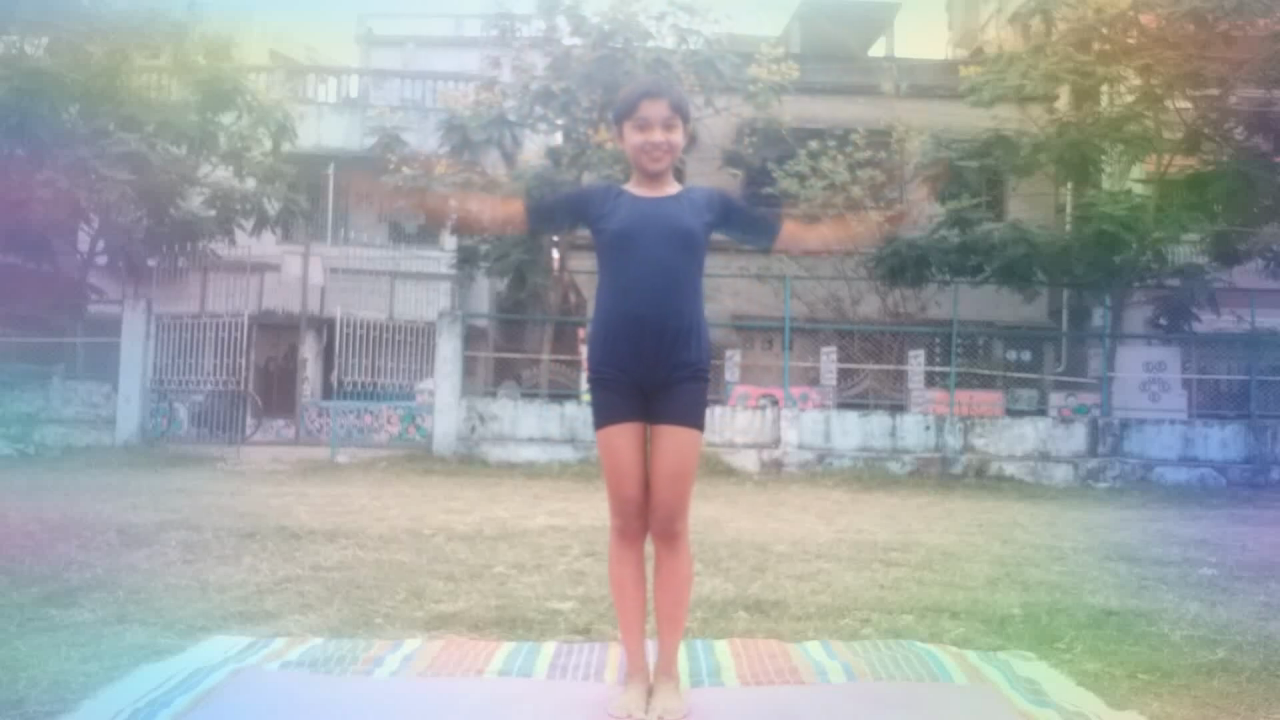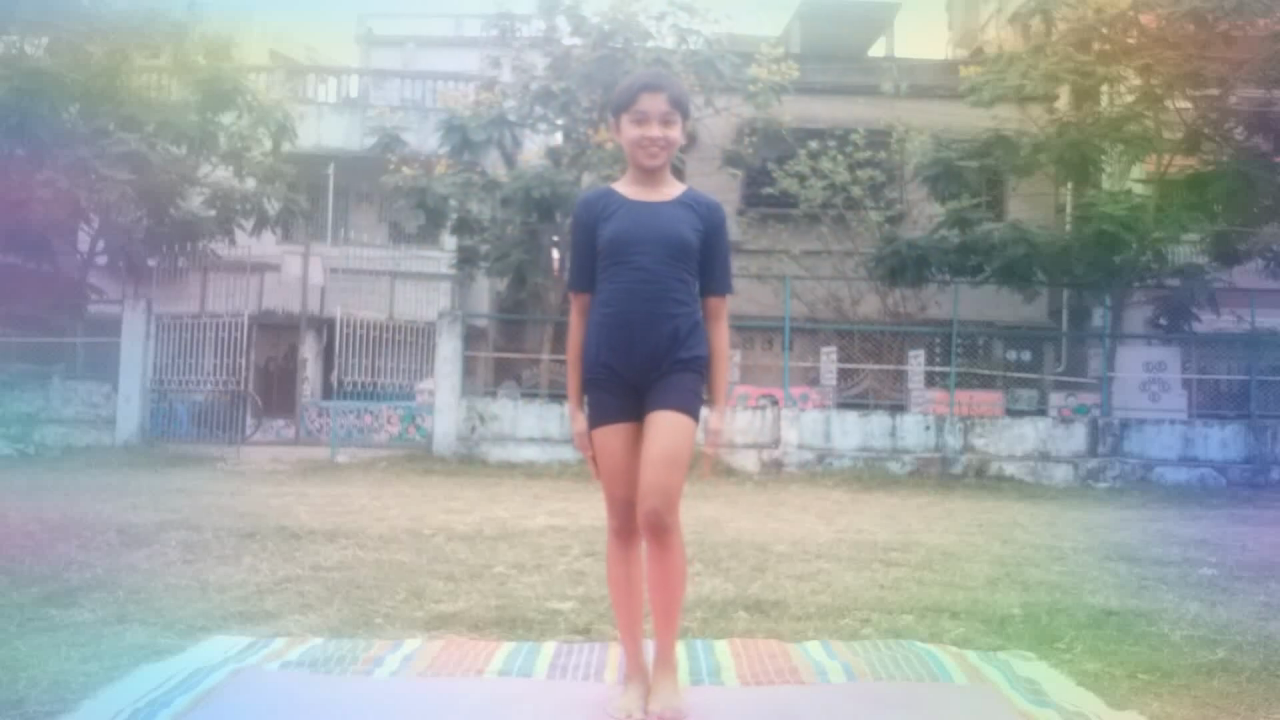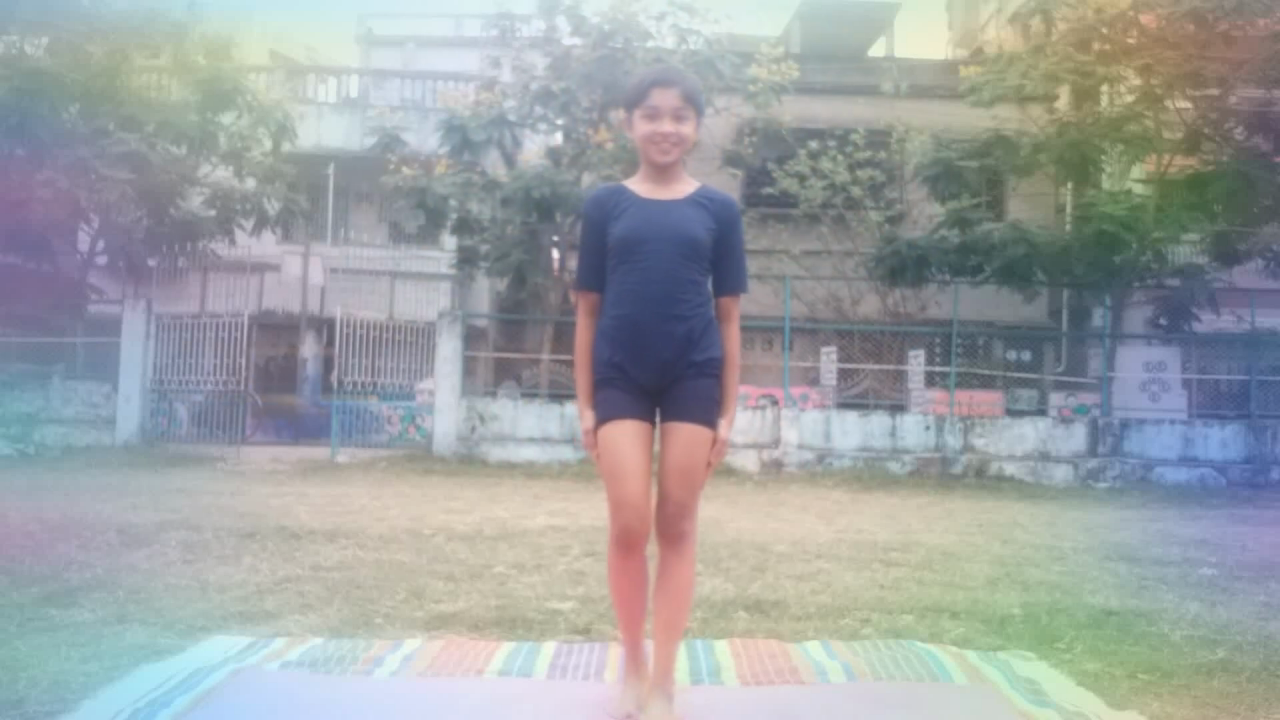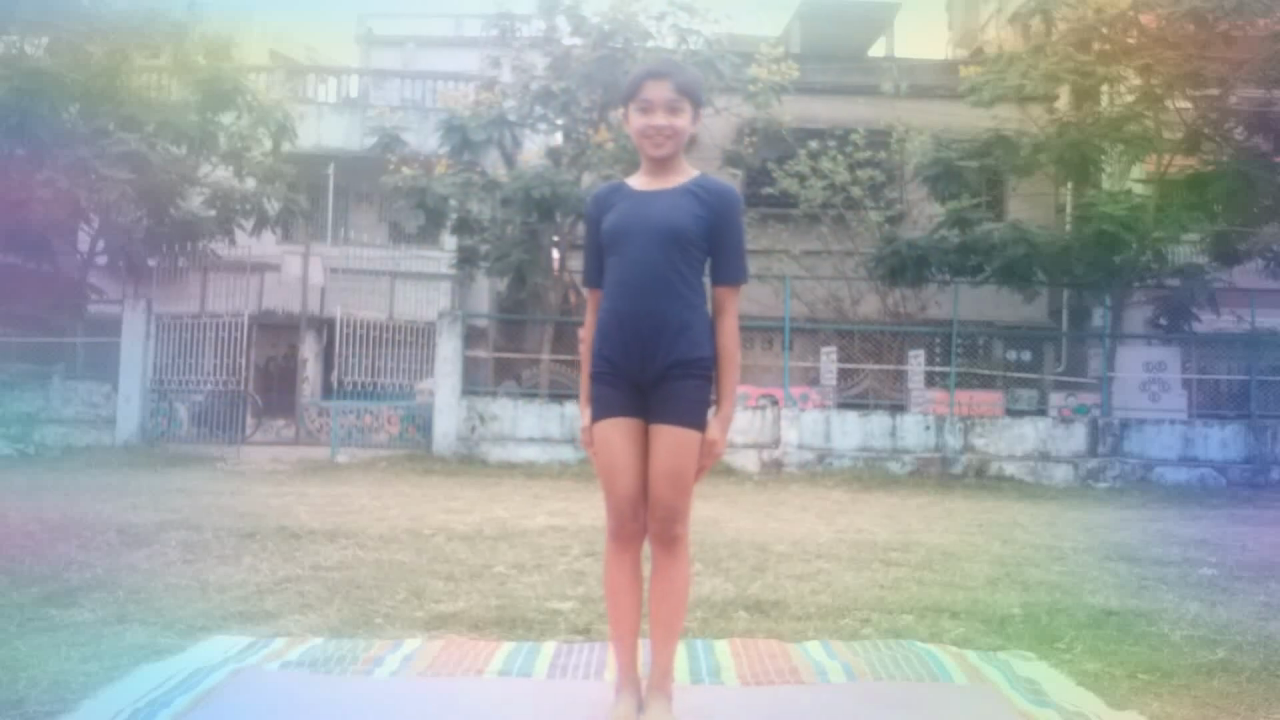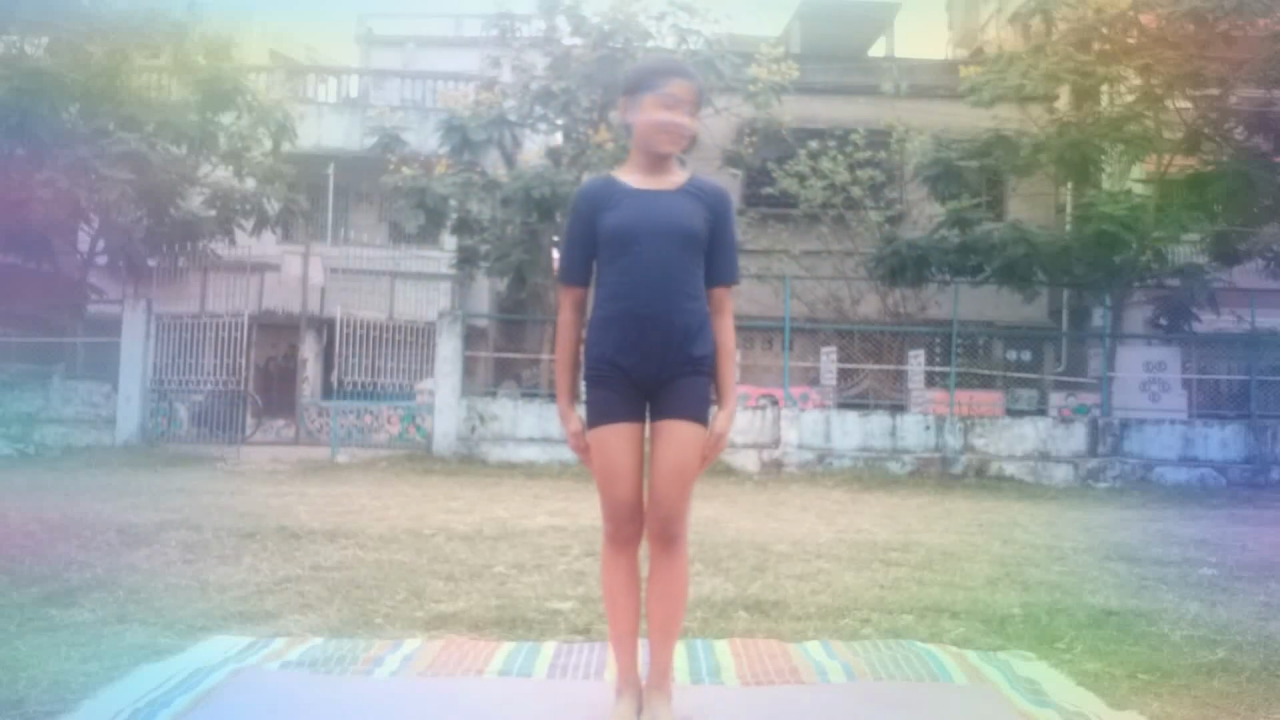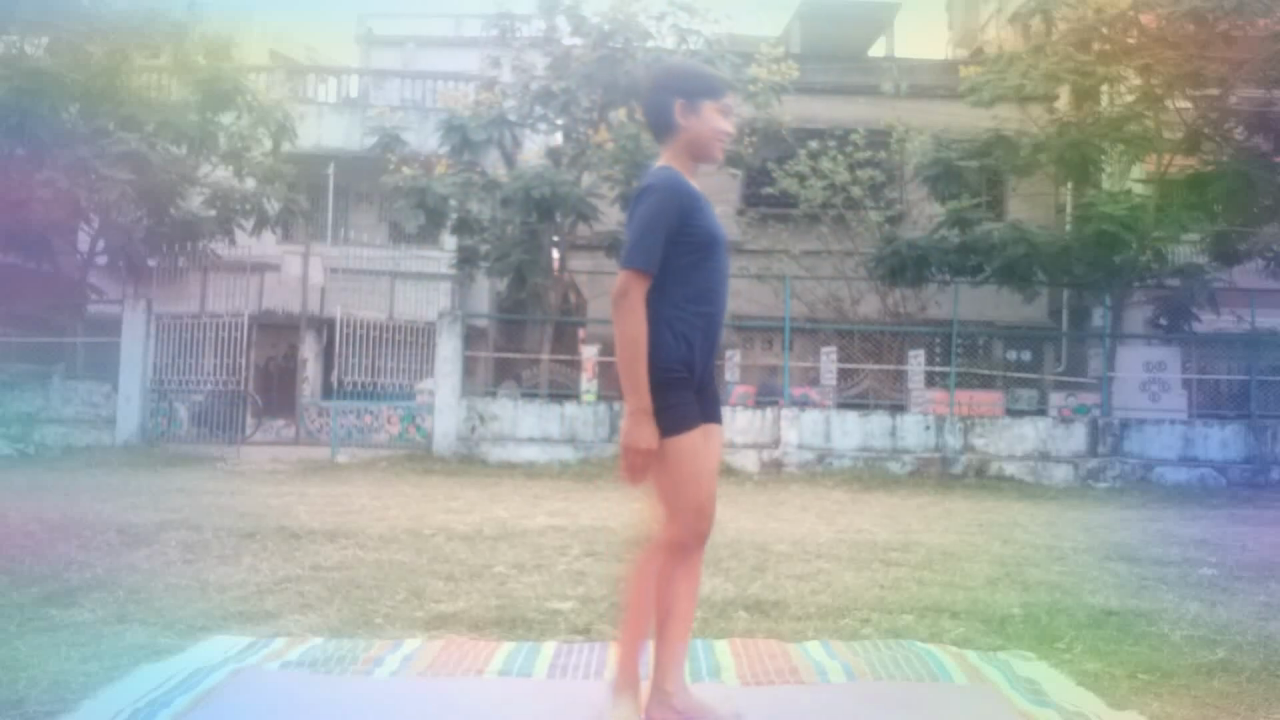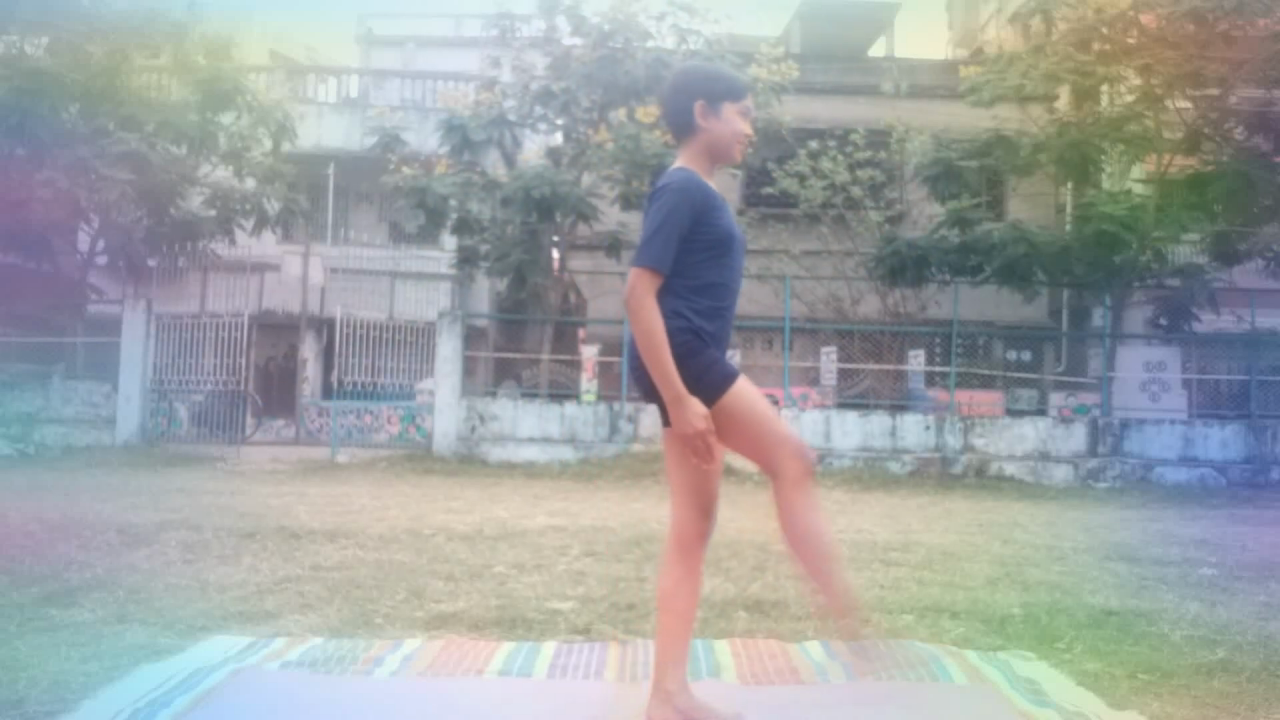
dt=0.4s
person 1, frame 1
left shoulder: (708, 203)
right shoulder: (598, 201)
left elbow: (790, 236)
right elbow: (508, 216)
left wrist: (874, 226)
right wrist: (435, 202)
left hip: (682, 374)
right hip: (614, 374)
left knee: (669, 524)
right knee: (627, 522)
person 1, frame 2
left shoulder: (704, 212)
right shoulder: (594, 208)
left elbow: (716, 314)
right elbow: (580, 311)
left wrist: (720, 405)
right wrist: (574, 403)
left hip: (677, 373)
right hip: (610, 377)
left knee: (659, 515)
right knee: (622, 524)
person 1, frame 3
left shoulder: (719, 209)
right shoulder: (604, 205)
left elbow: (729, 316)
right elbow: (588, 311)
left wrist: (728, 410)
right wrist: (584, 403)
left hip: (693, 378)
right hip: (621, 378)
left knee: (677, 528)
right knee: (629, 526)
right ankle: (632, 665)
person 1, frame 4
left shoulder: (715, 197)
right shoulder: (605, 201)
left elbow: (727, 308)
right elbow: (594, 306)
left wrist: (725, 410)
right wrist: (584, 399)
left hip: (682, 374)
right hip: (614, 376)
left knee: (669, 528)
right knee: (623, 526)
person 1, frame 5
left shoulder: (710, 199)
right shoulder: (597, 196)
left elbow: (720, 309)
right elbow: (570, 303)
left wrist: (726, 401)
right wrist: (565, 402)
left hip: (686, 374)
right hip: (613, 375)
left knee: (668, 528)
right knee: (622, 528)
person 1, frame 6
left shoulder: (686, 194)
right shoulder: (665, 190)
right elbow: (628, 297)
right wrist: (637, 412)
left hip: (693, 377)
right hip: (665, 375)
left knee: (693, 528)
right knee: (679, 531)
person 1, frame 7
left shoulder: (696, 192)
right shoulder: (681, 190)
right elbow: (638, 294)
right wrist: (681, 396)
left hip: (693, 364)
right hip: (682, 360)
left knee: (691, 523)
right knee: (792, 460)
right ankle: (839, 606)
